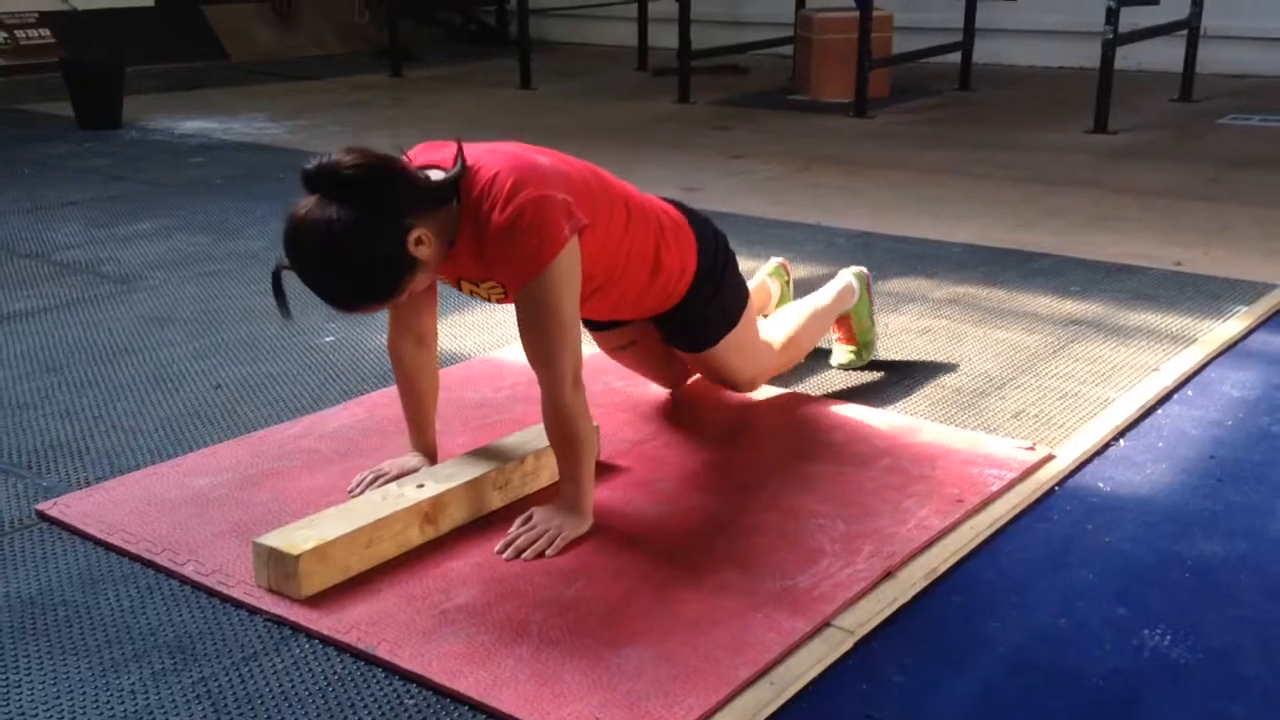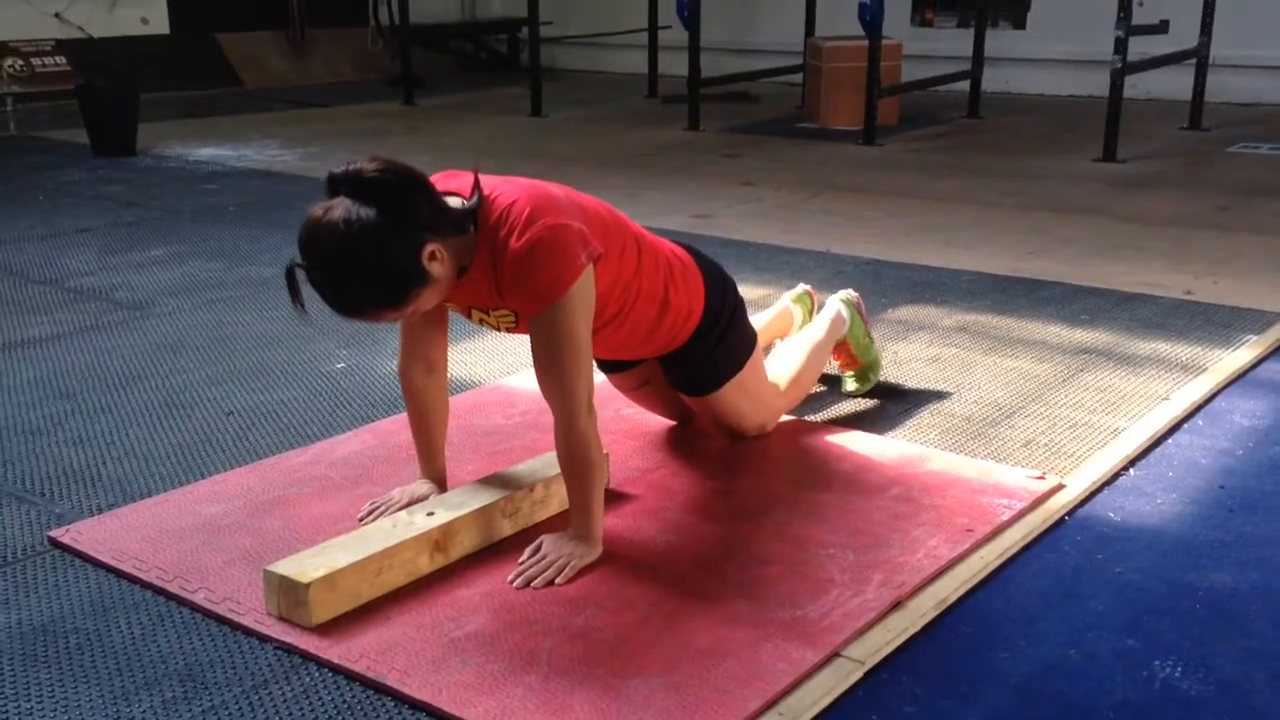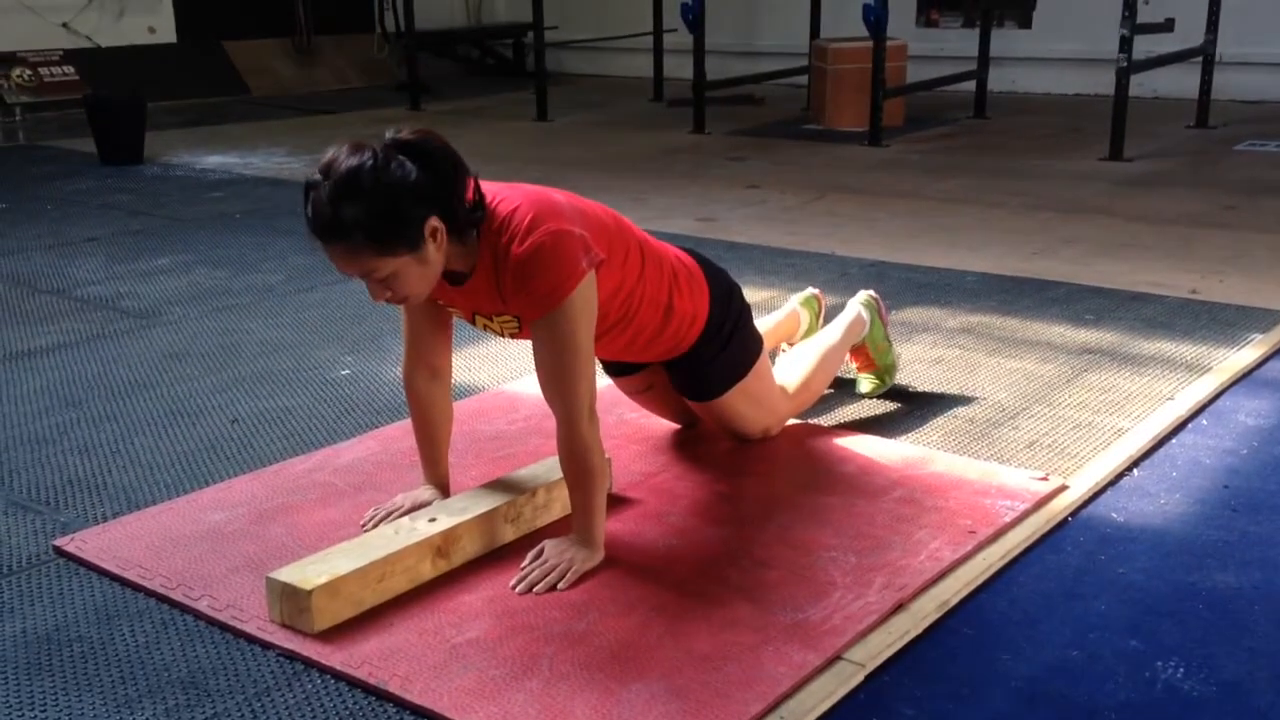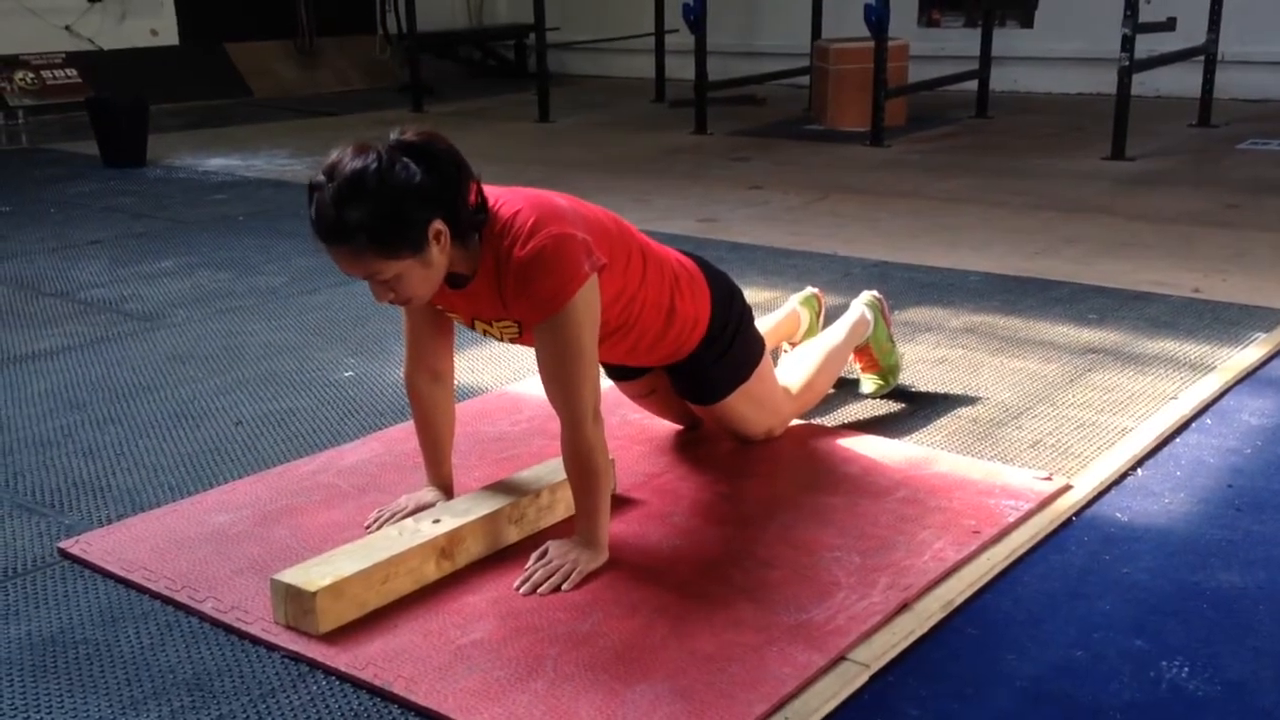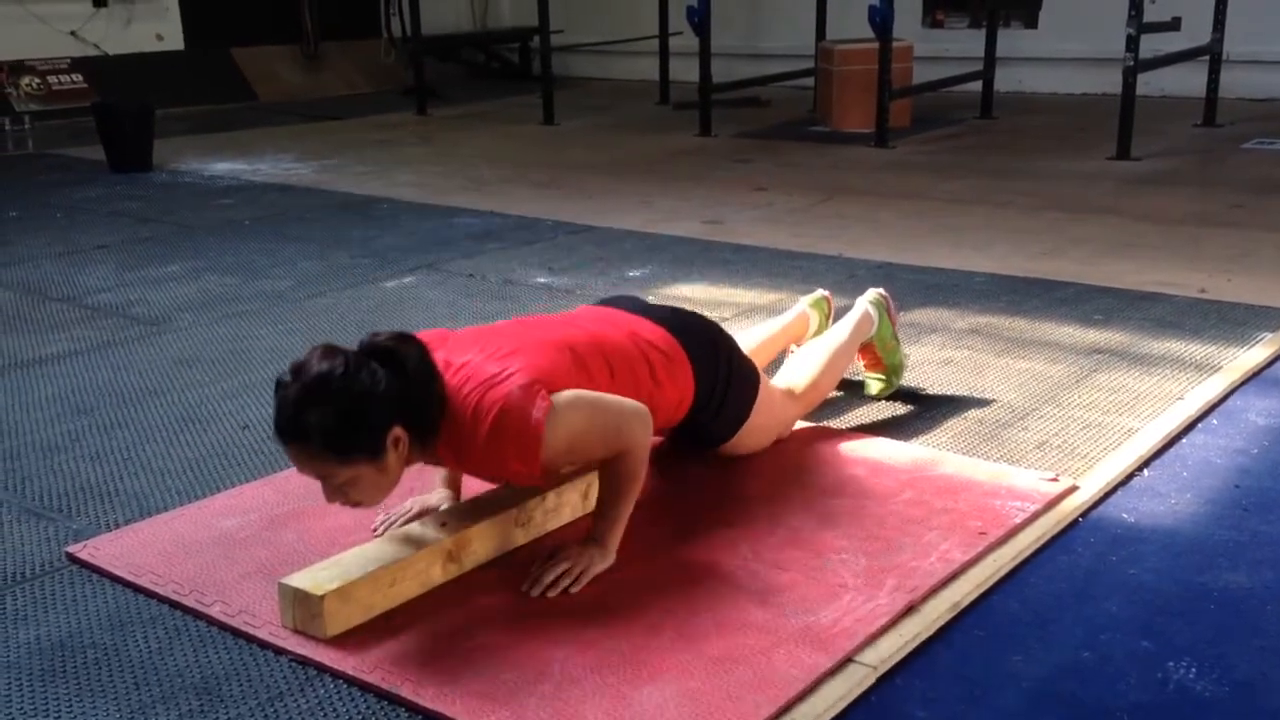
dt=1s
person 1, frame 1
left shoulder: (522, 215)
right shoulder: (403, 201)
left elbow: (561, 379)
right elbow: (410, 340)
left wrist: (575, 505)
right wrist: (422, 450)
left hip: (681, 263)
right hip: (613, 270)
left knee: (747, 371)
right knee: (675, 376)
left ankle: (844, 291)
right ankle: (766, 286)
person 1, frame 2
left shoulder: (536, 245)
right shoulder: (419, 223)
left elbow: (572, 409)
right elbow: (421, 366)
left wrist: (585, 534)
right wrist: (431, 477)
left hip: (687, 306)
right hip: (623, 318)
left knee: (757, 415)
right knee: (692, 415)
left ankle: (837, 319)
right ankle: (789, 313)
person 1, frame 3
left shoulder: (538, 249)
right shoulder: (428, 239)
left elbow: (575, 414)
right elbow: (424, 371)
left wrist: (587, 539)
right wrist: (435, 483)
left hip: (691, 310)
right hip: (627, 324)
left knee: (765, 418)
right knee: (694, 418)
left ankle: (857, 320)
right ankle: (797, 315)
person 1, frame 4
left shoulder: (541, 253)
right shoulder: (425, 246)
left elbow: (580, 417)
right elbow: (426, 375)
left wrist: (591, 541)
right wrist: (438, 485)
left hip: (693, 314)
right hip: (626, 328)
left knee: (769, 419)
right knee: (694, 419)
left ankle: (862, 320)
right ankle: (797, 314)
person 1, frame 5
left shoulder: (501, 421)
right shoulder: (407, 381)
left elbow: (633, 428)
left wrist: (601, 543)
right wrist: (447, 486)
left hip: (684, 369)
right hip: (616, 332)
left knee: (780, 410)
left ankle: (864, 319)
right ankle: (805, 314)
